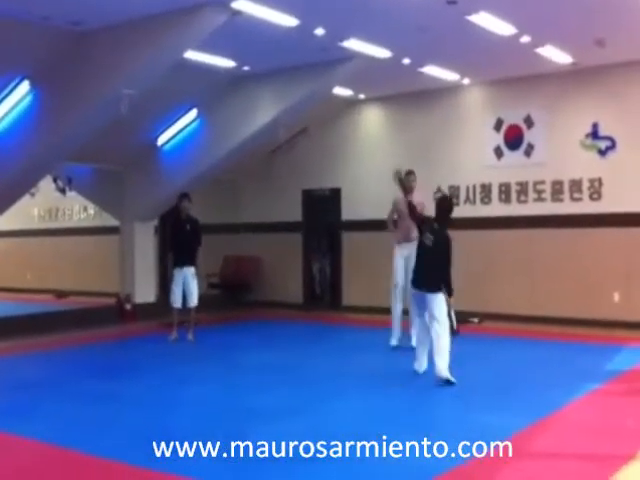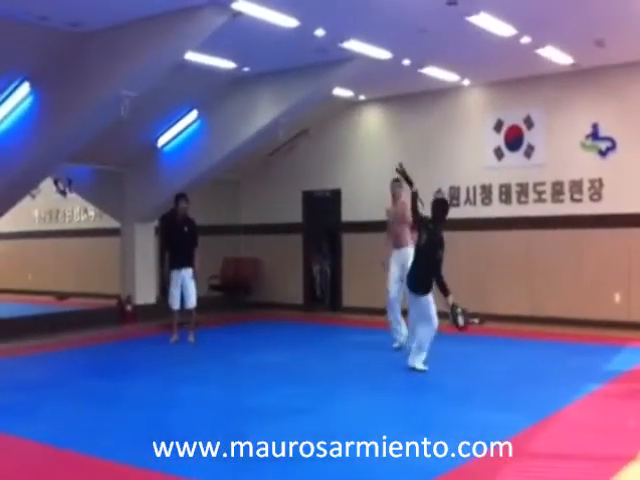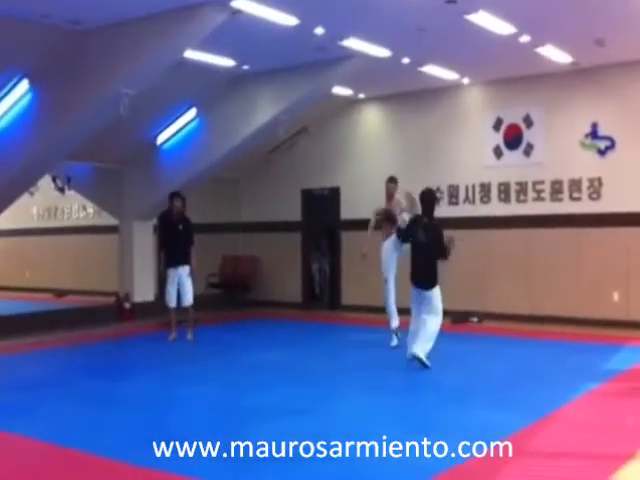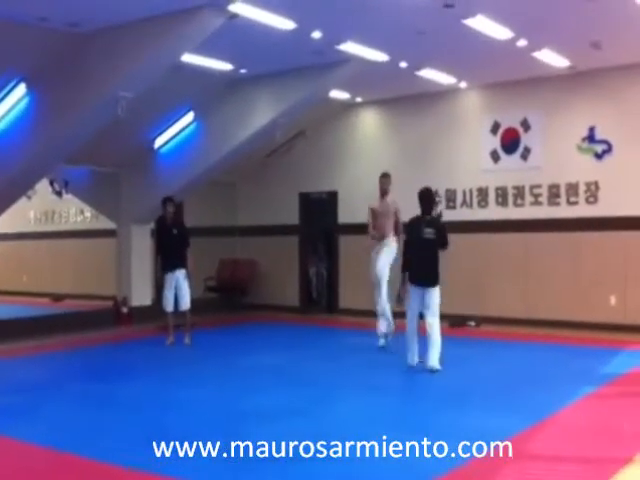
dt=0.3s
person 1, frame 1
left shoulder: (425, 224)
right shoulder: (445, 240)
left elbow: (412, 212)
right elbow: (445, 271)
left wrist: (405, 191)
right wrist: (450, 294)
left hip: (417, 285)
right hip: (433, 289)
left knee: (424, 325)
right knee: (441, 328)
left ankle: (420, 365)
right ankle: (442, 370)
person 1, frame 2
left shoulder: (423, 224)
right shoulder: (437, 239)
left elbow: (415, 214)
right elbow: (436, 271)
left wrist: (414, 193)
right wrist: (447, 295)
left hip: (412, 281)
right hip: (422, 287)
left knee: (418, 320)
right knee: (430, 325)
left ankle: (414, 355)
right ankle: (415, 360)
person 1, frame 3
left shoulder: (414, 223)
right shoulder: (435, 229)
left elbow: (402, 237)
right elbow: (442, 254)
right wrist: (448, 246)
left hip: (415, 279)
right hip: (429, 281)
left knee: (417, 315)
right knee: (434, 317)
left ankle: (413, 349)
right ankle: (419, 349)
person 1, frame 4
left shoulder: (413, 224)
right shoulder: (439, 226)
left elbow: (406, 251)
left wrist: (403, 277)
left hip: (414, 279)
right hip: (432, 280)
left knee: (412, 318)
right knee: (433, 320)
left ankle: (412, 358)
right ankle: (433, 361)
person 2, frame 1
left shoulder: (420, 203)
right shoulder: (397, 202)
right elbow: (389, 221)
right wrist: (395, 234)
left hip: (413, 247)
right hip: (399, 247)
right knee: (397, 288)
left ankle: (415, 335)
right ankle: (395, 334)
person 2, frame 2
left shoulder: (406, 207)
right shoulder: (389, 211)
left elbow: (412, 224)
right wrist: (388, 252)
left hip: (408, 251)
right hip: (394, 254)
right knee: (392, 297)
right ankle: (400, 335)
person 2, frame 3
left shoulder: (401, 203)
right shoulder: (378, 210)
left elbow: (409, 219)
right elbow: (371, 228)
right wrist: (365, 247)
left hip: (399, 240)
right hip: (387, 244)
right knee: (388, 285)
right ankle: (395, 329)
person 2, frame 4
left shoulder: (394, 204)
right shoulder: (373, 206)
left elbow: (399, 227)
right elbow: (370, 227)
left wrist: (396, 240)
right wrist: (373, 234)
left hip: (390, 245)
right hip: (378, 246)
left knee: (381, 282)
right knee: (379, 288)
left ankle: (385, 325)
right ankle: (385, 330)
person 3, frame 1
left shoulder: (194, 222)
right shoulder: (174, 223)
left elbow: (198, 245)
right elbow: (172, 247)
left wrist: (196, 265)
right wrist: (171, 265)
left hip: (190, 266)
right hip: (177, 267)
left knee: (192, 301)
right knee: (175, 301)
left ankle: (191, 331)
right ankle: (174, 331)
person 3, frame 2
left shoulder: (190, 223)
right shoulder: (170, 224)
left elbow: (195, 247)
right elbow: (167, 248)
left wrist: (194, 266)
right wrist: (167, 267)
left hip: (187, 268)
right hip: (174, 268)
left knee: (191, 303)
right knee: (174, 303)
left ankle: (192, 332)
right ankle: (175, 333)
person 3, frame 3
left shoulder: (185, 221)
right shoulder: (165, 222)
left elbow: (190, 245)
right elbow: (162, 247)
left wrist: (191, 264)
right wrist: (163, 266)
left hip: (184, 266)
right hip: (171, 267)
left knee: (188, 300)
right knee: (171, 301)
left ankle: (190, 330)
right ankle: (173, 331)
person 3, frame 4
left shoulder: (180, 225)
right shoulder: (160, 228)
left elbow: (186, 247)
right elbow: (159, 252)
left wrist: (187, 267)
right wrist: (160, 272)
left hip: (180, 270)
right hip: (168, 271)
left knee: (185, 304)
right knee: (168, 305)
left ankle: (187, 334)
right ankle: (170, 335)
